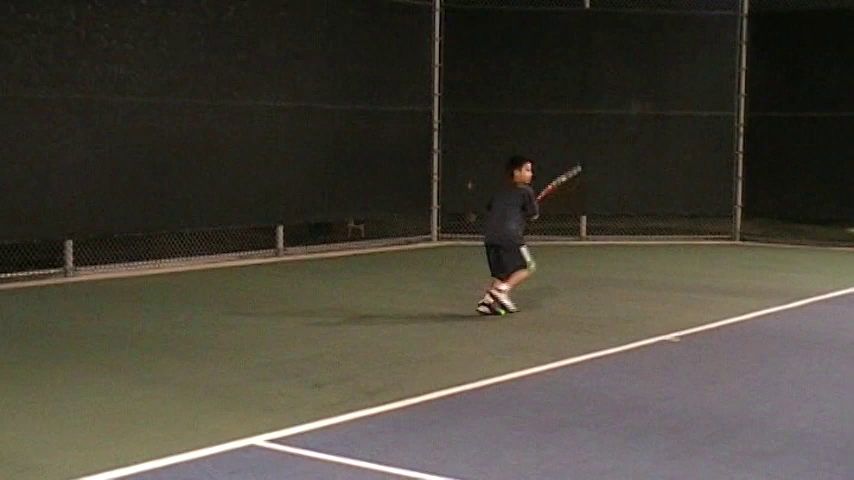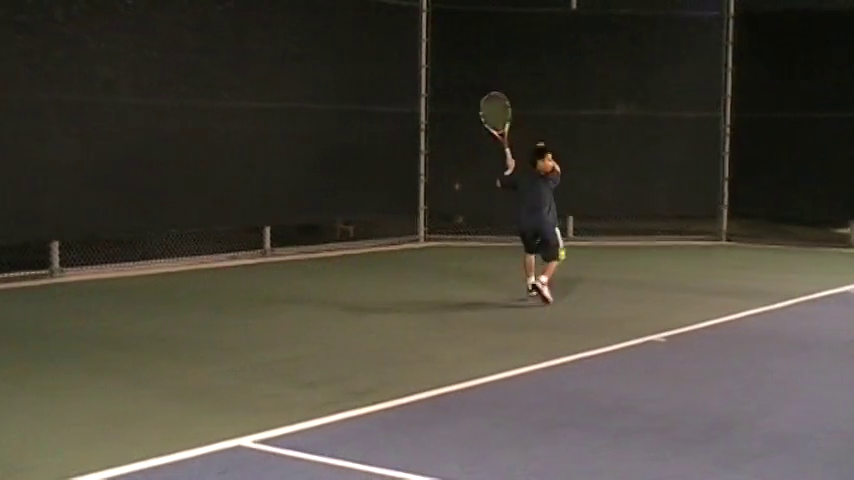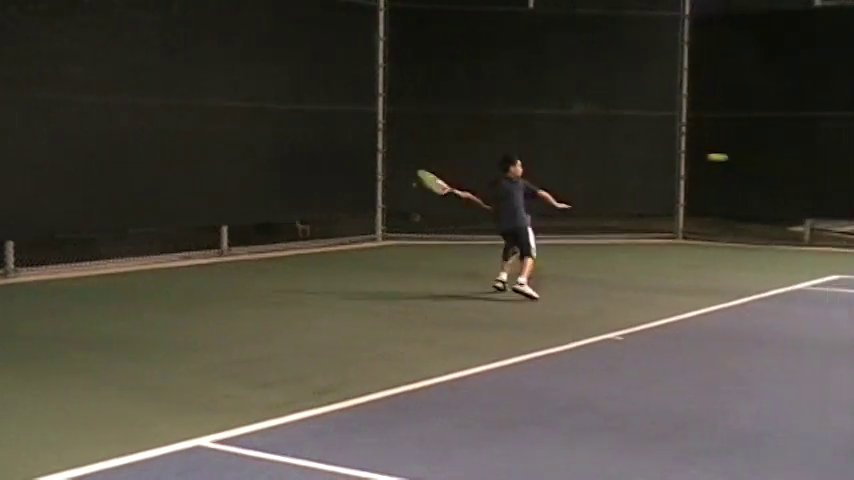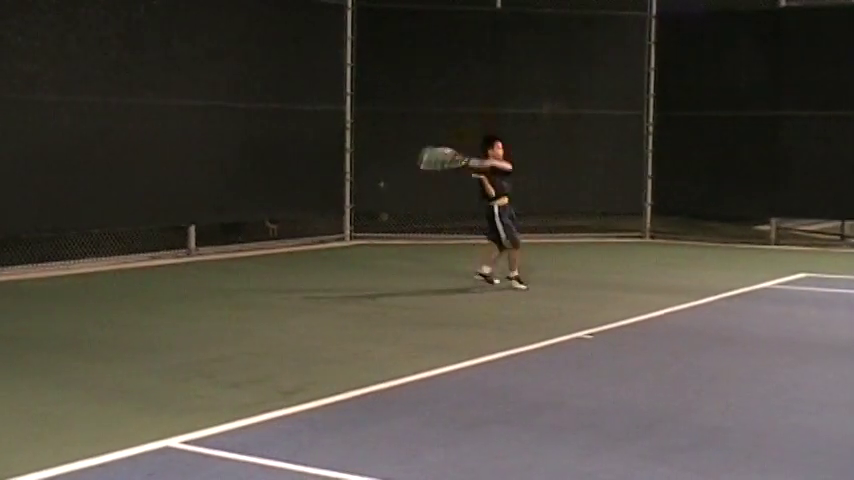
dt=0.4s
person 1, frame 1
left shoulder: (500, 192)
right shoulder: (525, 192)
left elbow: (490, 208)
right elbow: (533, 215)
right wrist: (532, 203)
left hip: (491, 237)
right hip: (509, 236)
left knee: (501, 275)
right knee: (526, 269)
left ankle: (486, 301)
right ankle: (501, 290)
person 1, frame 2
left shoulder: (520, 176)
right shoulder: (549, 179)
left elbow: (501, 183)
right elbow: (557, 171)
left wrist: (510, 169)
right wrist: (542, 149)
left hip: (525, 224)
right hip: (546, 224)
left knee: (530, 252)
right knee: (555, 257)
left ankle: (531, 284)
right ankle: (541, 282)
person 1, frame 3
left shoulder: (495, 185)
right shoulder: (520, 183)
left elbow: (494, 207)
right elbow: (540, 193)
right wrist: (556, 204)
left hip: (504, 226)
right hip: (520, 224)
left knee: (510, 251)
right knee: (529, 256)
left ankle: (501, 280)
right ankle: (521, 282)
person 1, frame 4
left shoulder: (504, 168)
right shoulder: (483, 173)
left elbow: (508, 167)
right elbow: (492, 194)
left wrist: (491, 162)
right wrist: (483, 179)
left hip: (506, 208)
right hip: (496, 211)
left knee: (498, 243)
right knee: (514, 243)
left ankle: (484, 271)
right ankle: (513, 276)
